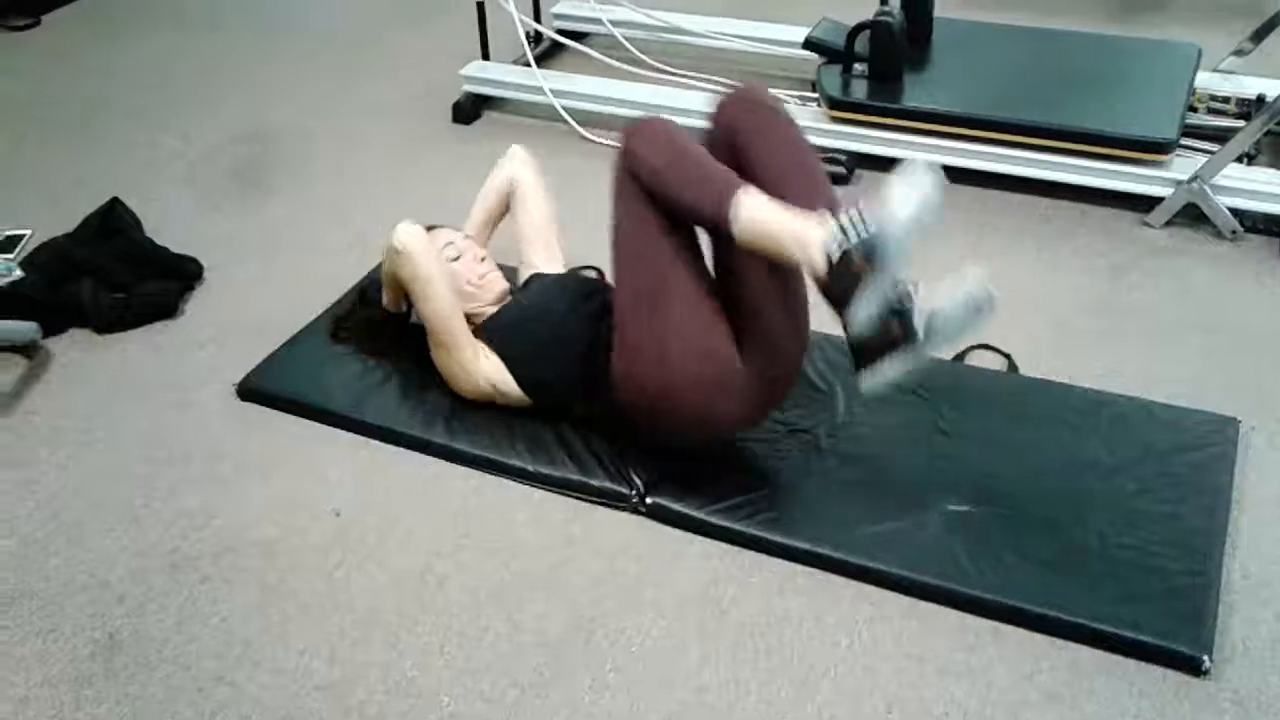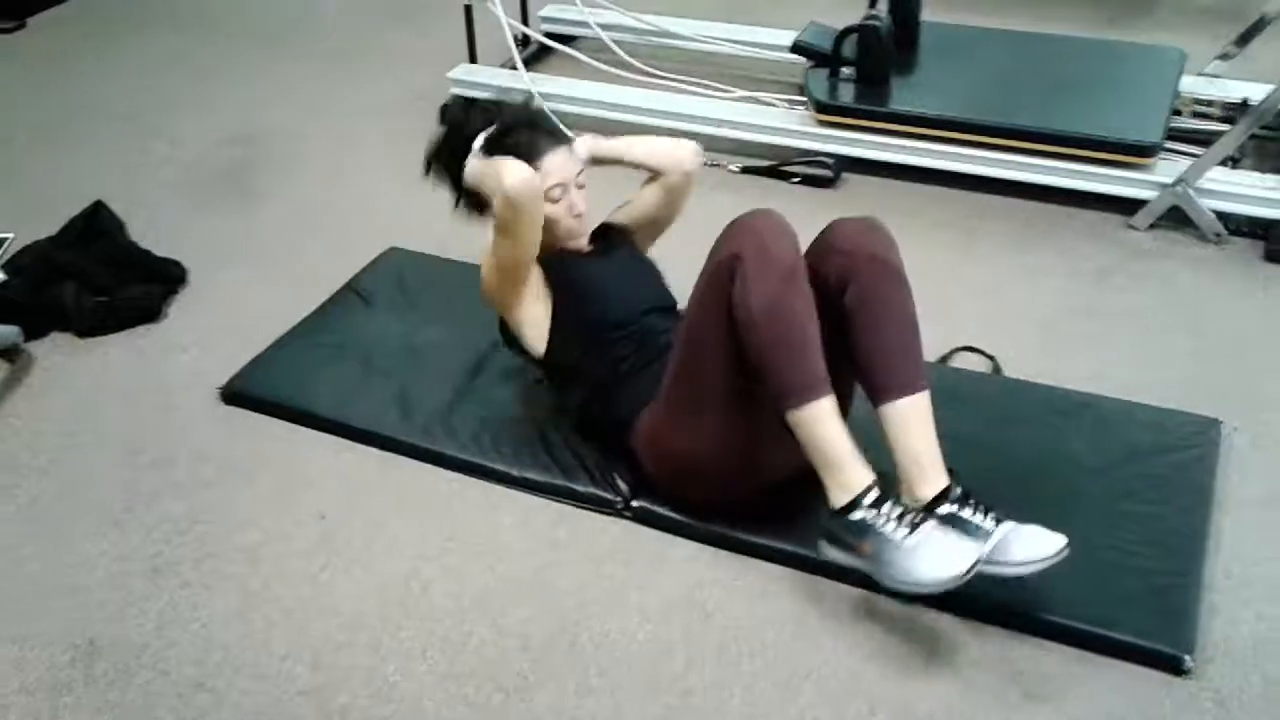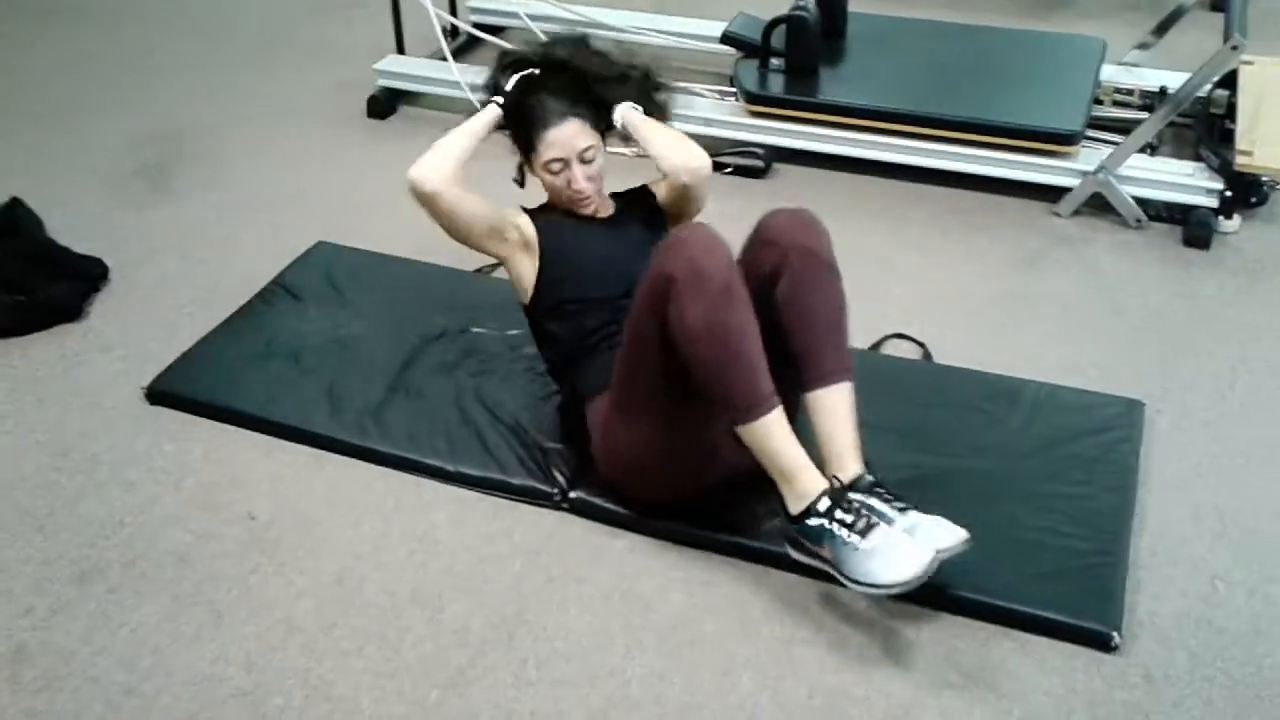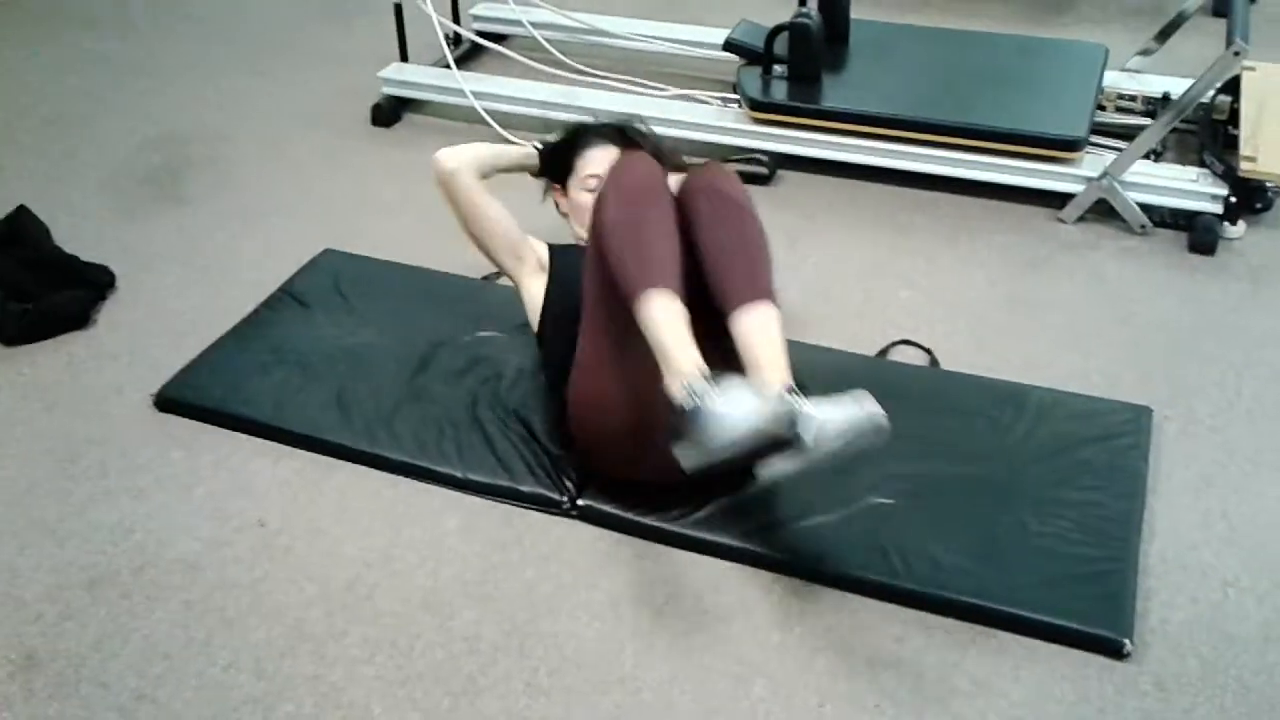
dt=0.3s
person 1, frame 1
left shoulder: (540, 286)
right shoulder: (478, 367)
left elbow: (515, 174)
right elbow: (409, 250)
left wrist: (465, 242)
right wrist: (400, 286)
left hip: (757, 349)
right hip: (684, 389)
left knee: (744, 107)
right knee: (647, 144)
left ankle: (878, 330)
right ankle: (839, 256)
person 1, frame 2
left shoulder: (613, 242)
right shoulder: (518, 289)
left elbow: (684, 160)
right elbow: (516, 189)
left wrist: (588, 148)
right wrist: (481, 167)
left hip: (773, 421)
right hip: (692, 450)
left knee: (857, 243)
right knee: (759, 236)
left ankle: (935, 498)
right ankle: (857, 506)
person 1, frame 3
left shoulder: (655, 209)
right shoulder: (525, 236)
left elbow: (694, 171)
right elbow: (429, 181)
left wrist: (624, 111)
right wrist: (496, 111)
left hip: (740, 421)
right hip: (654, 446)
left knee: (790, 234)
right knee: (695, 256)
left ankle: (850, 485)
right ankle: (812, 506)
person 1, frame 4
right shoulder: (540, 264)
left elbow: (697, 189)
right elbow: (450, 166)
left wrist: (648, 174)
right wrist: (535, 157)
right hip: (621, 423)
left knee: (714, 183)
right knee: (633, 178)
left ankle: (780, 408)
right ankle: (695, 398)
